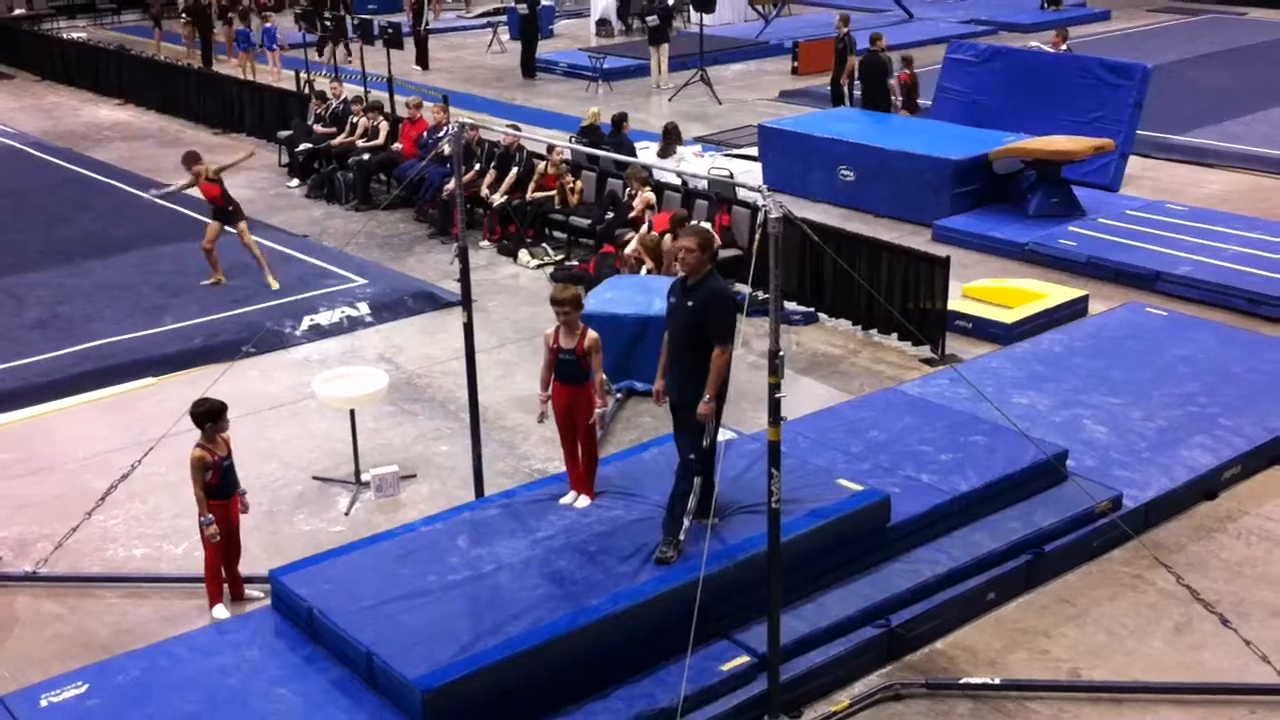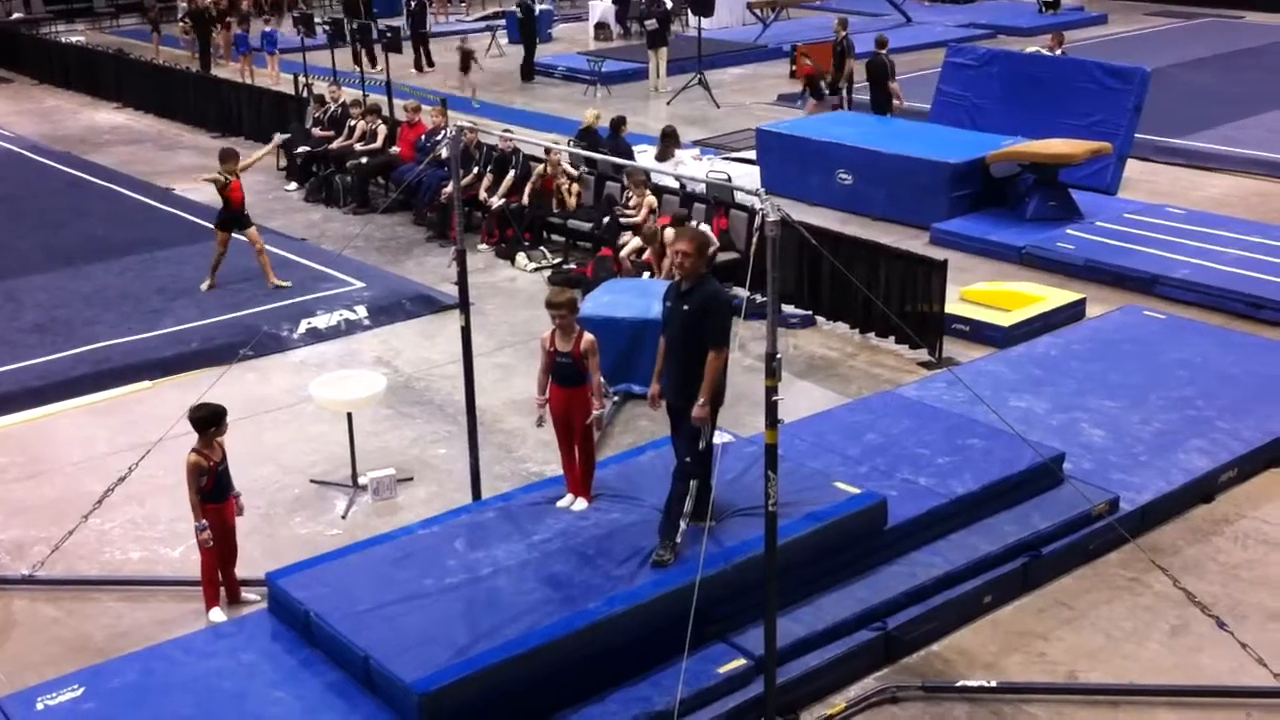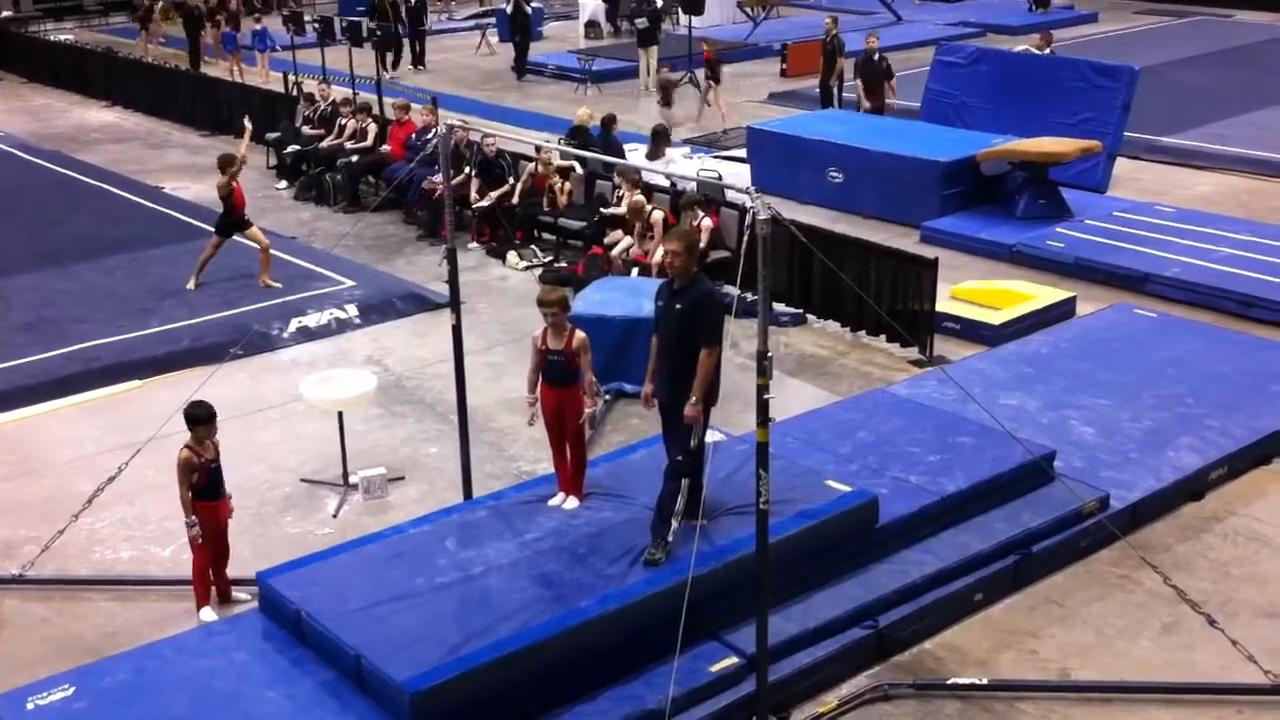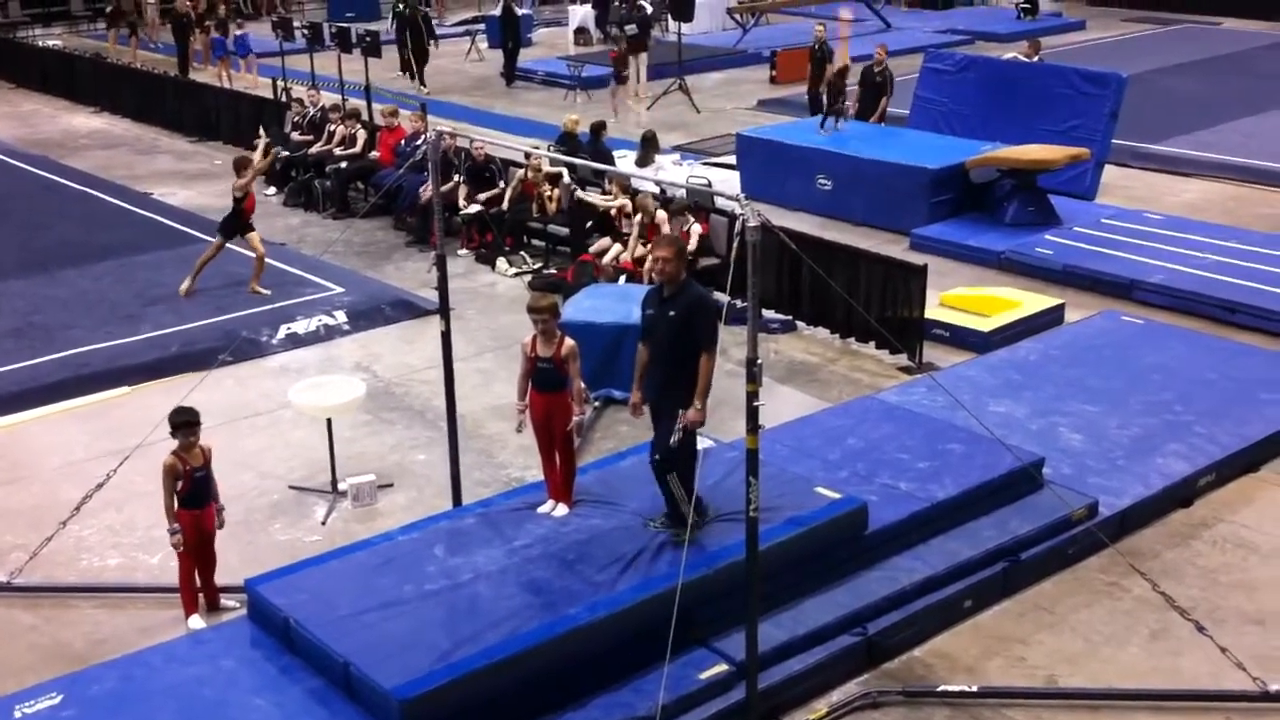
dt=1s
person 1, frame 1
left shoulder: (718, 294)
right shoulder: (677, 287)
left elbow: (722, 350)
left wrist: (710, 397)
right wrist: (661, 376)
left hip: (702, 394)
right hip: (679, 388)
left knee: (691, 462)
right knee: (692, 453)
left ankle: (672, 535)
right ankle: (703, 508)
person 1, frame 2
left shoulder: (714, 298)
right shoulder: (672, 291)
left elbow: (717, 353)
left wrist: (704, 401)
right wrist: (657, 380)
left hip: (699, 396)
right hip: (675, 390)
left knee: (687, 465)
right knee: (693, 456)
left ankle: (669, 537)
right ankle: (700, 510)
person 1, frame 3
left shoulder: (706, 296)
right shoulder: (664, 290)
left elbow: (710, 351)
left wrist: (696, 399)
right wrist: (650, 380)
left hip: (691, 394)
right hip: (667, 389)
left knee: (680, 463)
right knee: (682, 455)
left ankle: (661, 535)
right ankle: (692, 508)
person 1, frame 4
left shoulder: (699, 301)
right shoulder: (651, 298)
left elbow: (708, 355)
left wrist: (699, 404)
right wrist: (637, 388)
left hip: (683, 397)
right hip: (658, 392)
left knee: (663, 458)
right knee: (676, 457)
left ankle: (693, 516)
right ankle: (678, 514)
person 2, frame 1
left shoulder: (591, 338)
right shoulder: (550, 336)
left elbow: (598, 374)
right elbow: (547, 369)
left wrist: (600, 406)
right wrist: (543, 400)
left hip: (583, 394)
right hip: (560, 394)
left knee: (587, 443)
right knee: (567, 443)
left ankle: (587, 490)
right ankle: (575, 487)
person 2, frame 2
left shoulder: (587, 341)
right shoulder: (547, 339)
left elbow: (595, 376)
right elbow: (544, 372)
left wrist: (598, 408)
right wrist: (541, 404)
left hip: (580, 396)
right hip: (558, 397)
left knee: (584, 446)
right knee: (565, 446)
left ankle: (584, 493)
right ankle: (572, 490)
person 2, frame 3
left shoulder: (579, 339)
right shoulder: (538, 337)
left elbow: (587, 374)
right elbow: (534, 370)
left wrist: (590, 405)
right wrist: (531, 401)
left hip: (572, 395)
right hip: (549, 395)
left knee: (576, 445)
right knee: (556, 445)
left ankle: (575, 492)
right ankle: (563, 489)
person 2, frame 4
left shoulder: (568, 346)
right shoulder: (528, 345)
left elbow: (576, 381)
right elbow: (523, 377)
left wrist: (578, 413)
right wrist: (521, 409)
left hip: (561, 402)
right hip: (538, 402)
left knee: (565, 452)
right knee: (546, 452)
left ankle: (565, 499)
right ankle: (553, 496)
person 3, frame 1
left shoulder: (225, 439)
right shoulder: (200, 455)
right elbow: (198, 490)
left wrist: (241, 494)
right wrist: (207, 521)
left hip: (231, 503)
right hip: (214, 508)
left knee: (233, 551)
right knee: (215, 556)
left ankle: (238, 590)
right ankle: (216, 602)
person 3, frame 2
left shoulder: (219, 443)
right shoulder: (195, 460)
right elbow: (193, 494)
left wrist: (236, 496)
right wrist: (200, 526)
left hip: (226, 506)
right hip: (209, 512)
left knee: (229, 553)
right knee: (211, 559)
left ankle: (234, 593)
right ankle: (213, 605)
person 3, frame 3
left shoulder: (213, 443)
right shoulder: (187, 456)
right elbow: (184, 491)
left wrist: (227, 498)
right wrist: (191, 522)
left hip: (219, 505)
right hip: (201, 510)
left knee: (221, 552)
right knee: (203, 558)
left ankle: (225, 592)
right ankle: (203, 604)
person 3, frame 4
left shoulder: (206, 451)
right shoulder: (171, 463)
right elbow: (168, 498)
left wrist: (219, 509)
right wrist: (173, 529)
left hip: (206, 513)
right hip: (186, 518)
left knee: (208, 559)
right knee: (188, 565)
left ankle: (213, 600)
right ankle: (191, 612)
